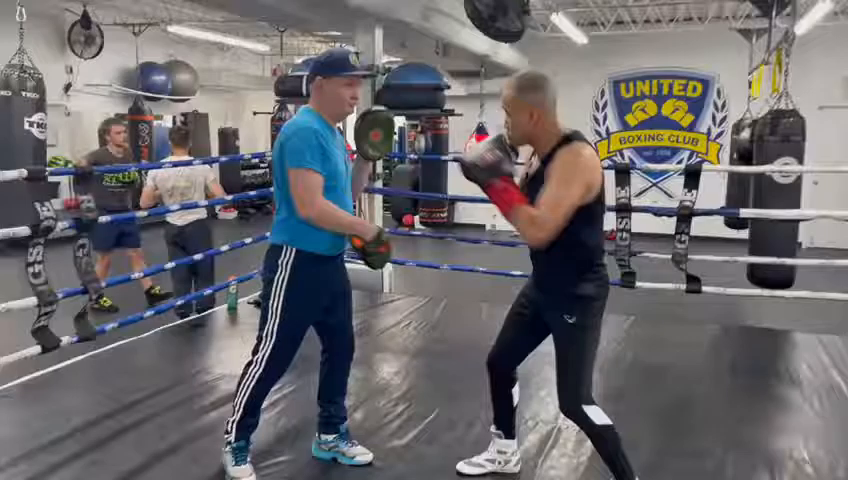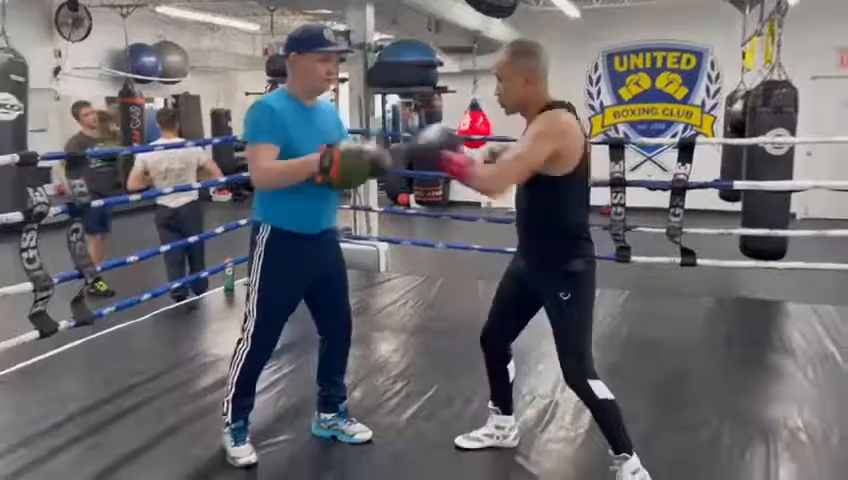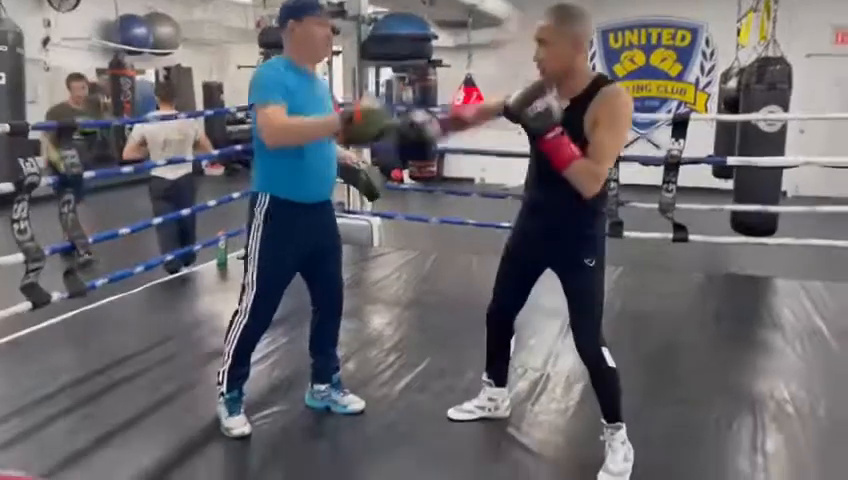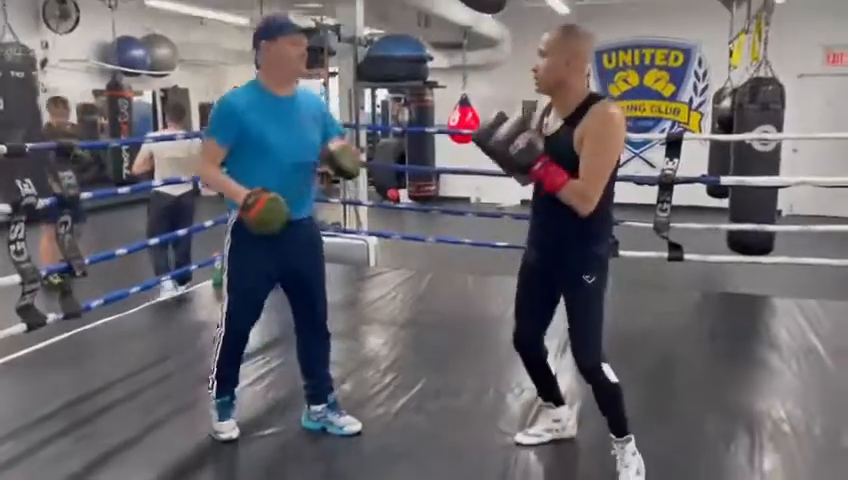
dt=0.4s
person 1, frame 1
left shoulder: (574, 158)
right shoulder: (549, 152)
left elbow: (536, 231)
right elbow: (532, 205)
left wrist: (495, 179)
right wrist: (504, 170)
left hip: (578, 295)
right hip: (544, 286)
left knee: (575, 402)
right knee: (500, 363)
person 1, frame 2
left shoulder: (555, 125)
right shoulder: (542, 121)
left elbow: (492, 183)
left wrist: (445, 154)
left hip: (568, 268)
right hip: (530, 261)
left knee: (578, 374)
right knee: (493, 339)
right ankle: (502, 423)
person 1, frame 3
left shoulder: (611, 100)
right shoulder: (541, 90)
left elbow: (590, 183)
right elbow: (488, 110)
left wrist: (548, 130)
right wrist: (439, 125)
left hip: (580, 239)
right hip: (532, 226)
left knee: (588, 340)
right knee: (499, 314)
left ankle: (616, 436)
right ankle: (494, 395)
person 1, frame 4
left shoulder: (603, 117)
right shoulder: (547, 113)
left elbow: (585, 200)
left wrist: (535, 160)
right wrist: (508, 153)
left hip: (583, 257)
right hip: (541, 248)
left knee: (588, 356)
right knee: (526, 340)
right ankle: (558, 415)
person 2, frame 1
left shoulder: (332, 134)
right shoulder: (303, 132)
right elbow: (310, 206)
left wrist: (366, 157)
right wrist: (368, 231)
left hip: (330, 262)
right hip: (297, 262)
left knee: (341, 346)
right knee: (271, 356)
left ankle: (331, 433)
right ankle: (236, 444)
person 2, frame 2
left shoulder: (329, 112)
right shoulder: (268, 109)
left elbow: (342, 162)
right elbow: (262, 175)
right wrist: (318, 162)
left hip: (323, 239)
right hip: (279, 242)
left knee: (338, 327)
right knee: (258, 337)
left ankle: (331, 412)
right ankle: (235, 424)
person 2, frame 3
left shoulder: (316, 80)
right shoulder: (271, 76)
right elbow: (274, 132)
left wrist: (350, 157)
right wrist: (340, 122)
left hip: (320, 210)
right hip: (278, 212)
left knee: (330, 299)
right knee: (257, 306)
left ankle: (324, 383)
right ankle: (230, 394)
person 2, frame 4
left shoulder: (314, 103)
right shoulder: (236, 105)
left elbow: (335, 149)
right elbow: (208, 166)
left wrist: (343, 156)
right wrist: (243, 196)
left hip: (302, 230)
right hip: (252, 234)
left knee: (314, 319)
right knee: (236, 322)
left ankle: (320, 404)
right ankle: (222, 402)
person 3, frame 1
left shoulder: (129, 156)
right shoulder: (99, 156)
left elbow: (135, 181)
right elbow: (81, 163)
left hip: (125, 213)
right hip: (103, 214)
left knee: (136, 253)
right knee: (105, 258)
left ankle: (151, 291)
right ankle: (97, 298)
person 3, frame 2
left shoulder: (105, 137)
right shoulder: (76, 142)
left hip: (108, 195)
right hip: (90, 197)
left knee: (103, 238)
right knee: (94, 240)
right ankle: (93, 283)
person 3, frame 3
left shoulder: (93, 109)
right shoulder: (57, 111)
left elbow: (99, 137)
right elbow: (46, 138)
right wrist: (56, 158)
left hip: (85, 165)
right hip: (65, 166)
left knee: (75, 207)
right knee: (75, 208)
right ankle: (76, 251)
person 3, frame 4
left shoulder: (78, 132)
right shoulder: (43, 132)
left knee: (74, 229)
right knee: (49, 231)
left ankle: (63, 263)
right ankle: (48, 274)
person 4, frame 1
left shoulder: (158, 169)
right shoulder: (201, 166)
left elbow: (144, 203)
right elbow: (220, 196)
left hip: (173, 228)
right hip: (198, 226)
left knee: (180, 275)
right knee: (204, 272)
left ankle: (184, 317)
right ankle: (204, 315)
person 4, frame 2
left shoulder: (147, 152)
right shoulder: (193, 148)
left elbow: (132, 184)
right elbow: (217, 174)
left wrist: (153, 179)
left hip: (165, 211)
right hip: (190, 208)
left knee: (173, 256)
right knee: (196, 252)
left ankle: (180, 299)
right ankle: (200, 295)
person 4, frame 3
left shoulder: (146, 122)
right shoulder: (190, 121)
left elbow: (128, 154)
right elbow: (208, 150)
left wrist: (150, 150)
left hip: (160, 182)
right hip: (185, 179)
left knee: (167, 228)
right knee: (187, 224)
left ankle: (173, 271)
right ankle: (187, 265)
person 4, frame 4
left shoulder: (153, 138)
right shoulder: (194, 141)
left elbow: (137, 169)
left wrist: (156, 162)
left hip: (161, 197)
right hip: (186, 197)
left knee: (157, 242)
right knee: (183, 242)
left ankle: (166, 282)
right ankle: (182, 283)
